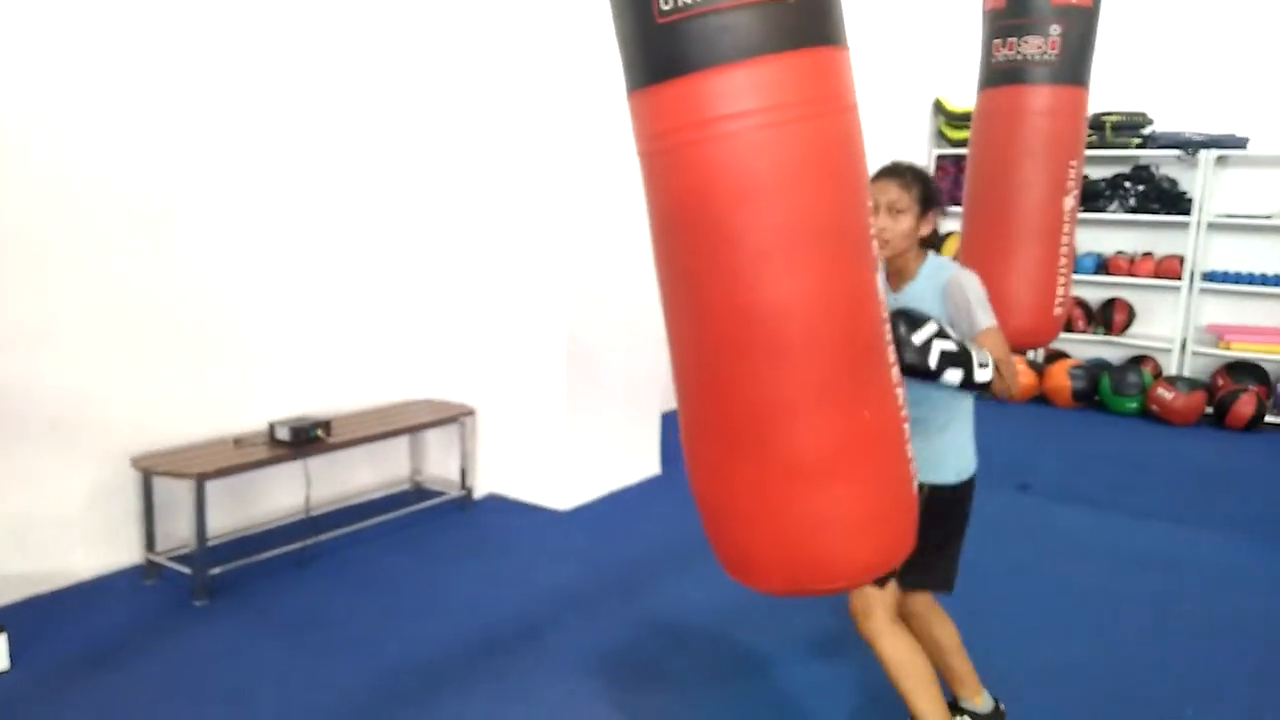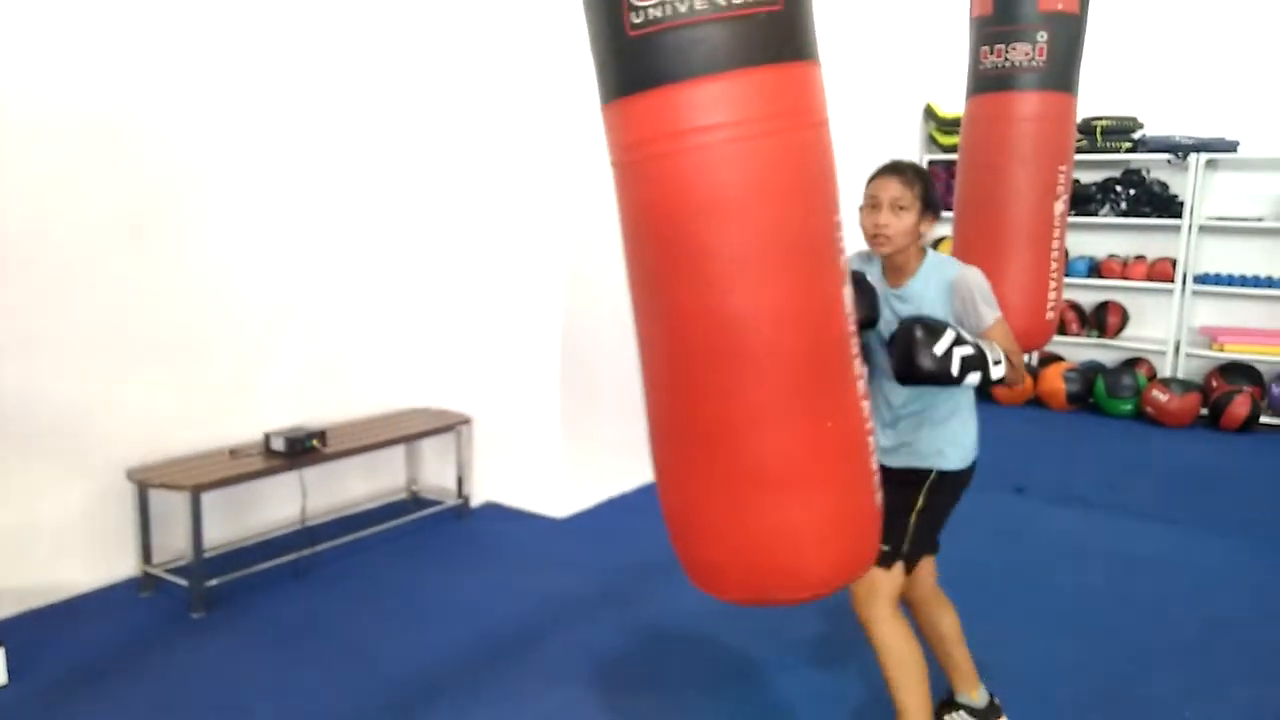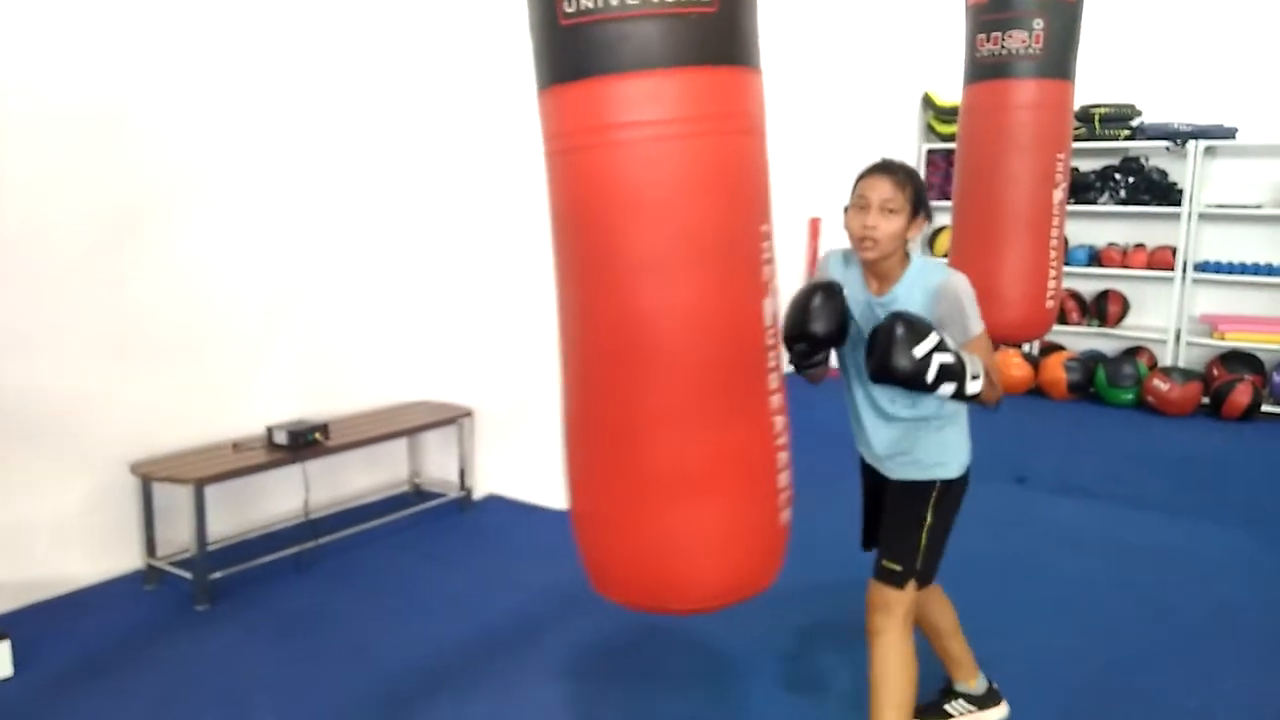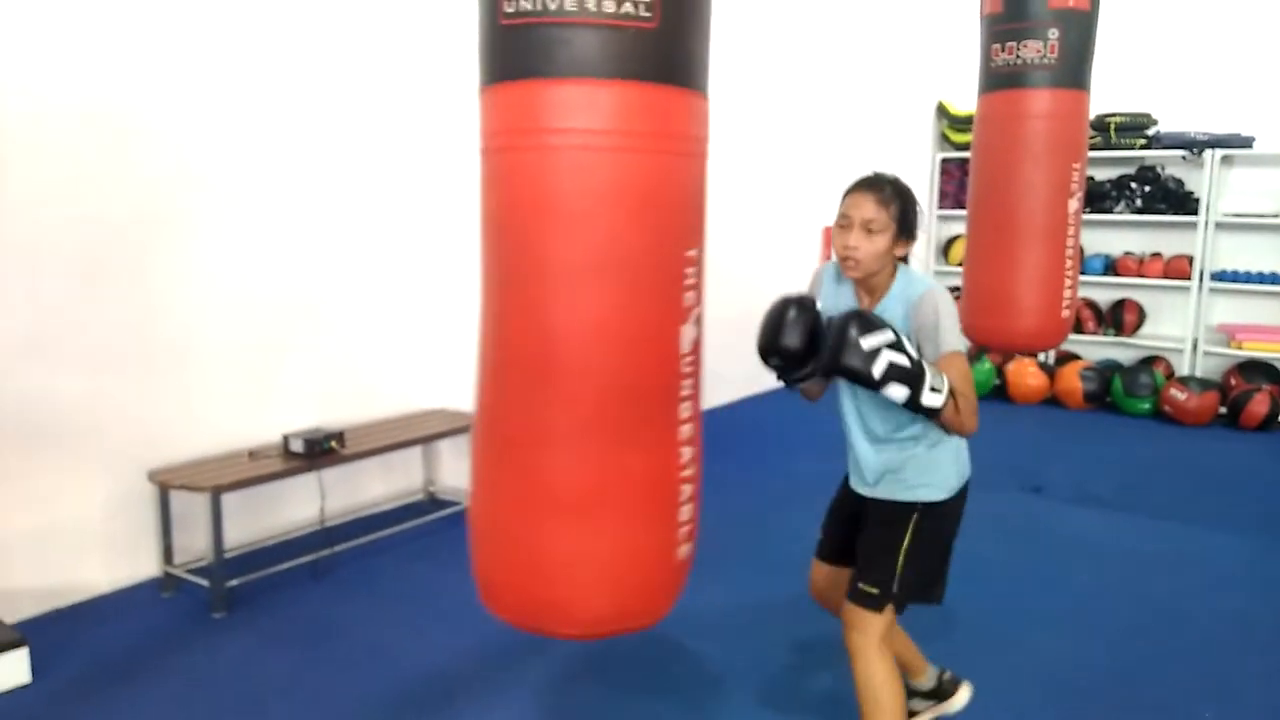
dt=0.2s
person 1, frame 1
left shoulder: (955, 285)
left elbow: (1007, 380)
left wrist: (948, 358)
left hip: (936, 472)
left knee: (869, 604)
right knee: (910, 600)
person 1, frame 2
left shoulder: (960, 282)
right shoulder: (860, 272)
left elbow: (1015, 371)
left hip: (938, 457)
right hip: (888, 452)
left knee: (872, 595)
right knee: (918, 582)
person 1, frame 3
left shoulder: (946, 288)
right shoulder: (833, 271)
left elbow: (992, 387)
right elbow: (817, 370)
left wrist: (946, 370)
right wrist: (808, 345)
left hip: (930, 465)
right hip: (878, 456)
left knee: (885, 614)
right knee: (912, 585)
person 1, frame 4
left shoulder: (927, 303)
right shoulder: (829, 284)
left elbow: (965, 419)
right elbow: (815, 388)
left wrist: (900, 372)
right wrist: (792, 359)
left hip: (923, 488)
right hip: (867, 475)
left knee: (866, 628)
right knee: (826, 583)
